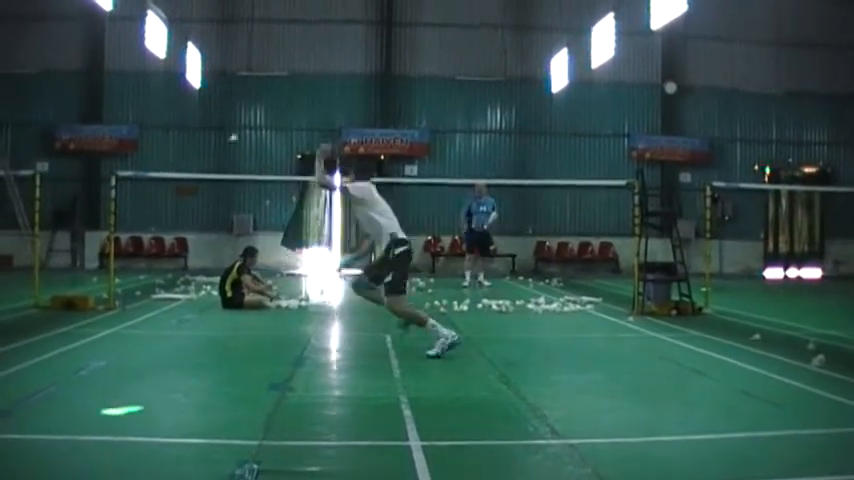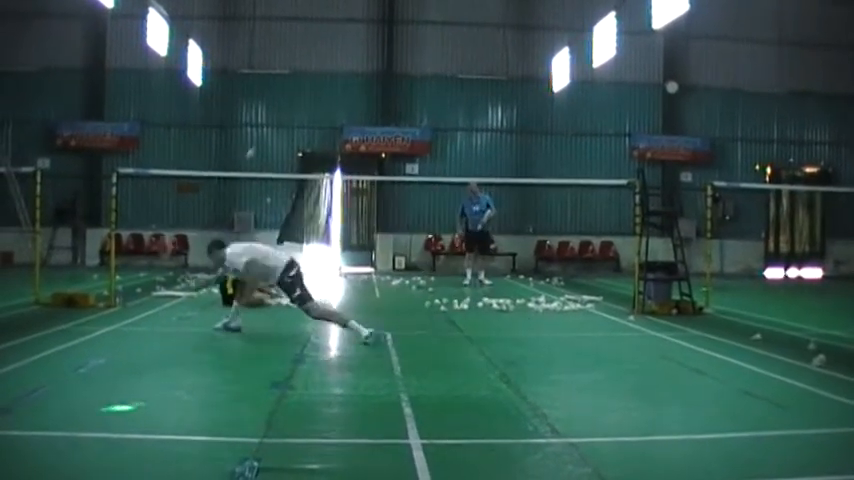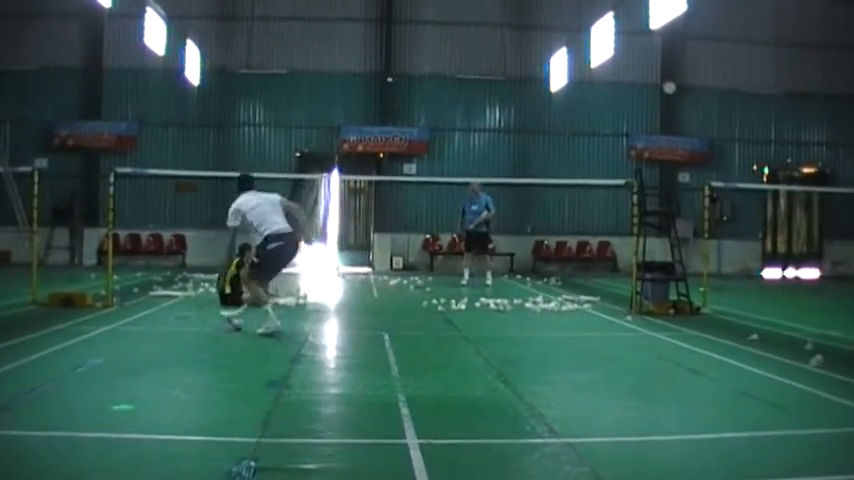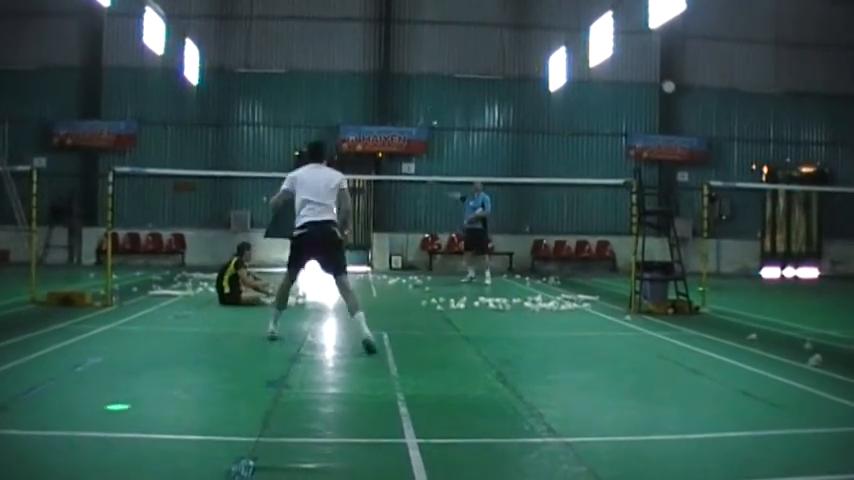
dt=0.4s
person 1, frame 1
left shoulder: (363, 188)
right shoulder: (360, 201)
left elbow: (323, 182)
right elbow: (371, 242)
left wrist: (320, 159)
right wrist: (356, 255)
left hip: (396, 248)
right hip: (391, 249)
left knee: (394, 305)
right knee: (358, 285)
left ankle: (445, 335)
right ankle: (407, 314)
person 1, frame 2
left shoulder: (232, 255)
right shoulder: (231, 254)
left hip: (286, 272)
right hip: (281, 269)
left knee: (313, 310)
right knee: (246, 282)
left ankle: (362, 331)
right ankle: (232, 320)
person 1, frame 3
left shoulder: (237, 205)
right shoulder: (272, 197)
left elbow: (231, 242)
right elbow: (297, 210)
right wrist: (299, 237)
left hip: (272, 242)
right hip: (289, 242)
left knee: (248, 277)
right knee: (262, 278)
left ankle: (272, 321)
person 1, frame 4
left shoulder: (295, 176)
right shoulder: (337, 176)
left elbow: (275, 203)
right elbow: (347, 209)
right wrist: (342, 233)
left hip: (304, 231)
right hip: (329, 229)
left knee: (289, 278)
right knee: (343, 284)
left ankle: (273, 327)
right ankle: (364, 332)
